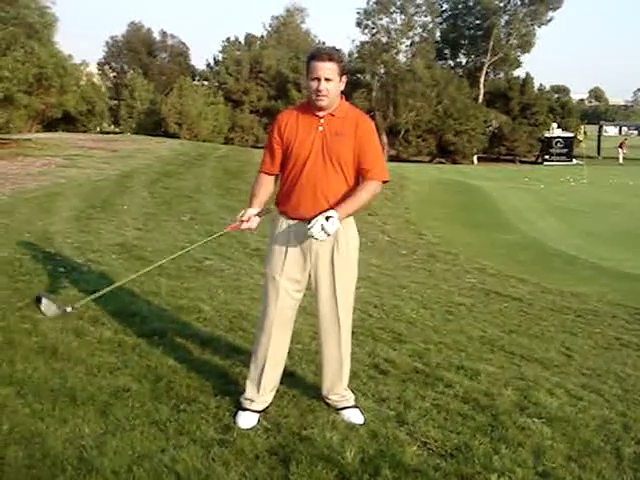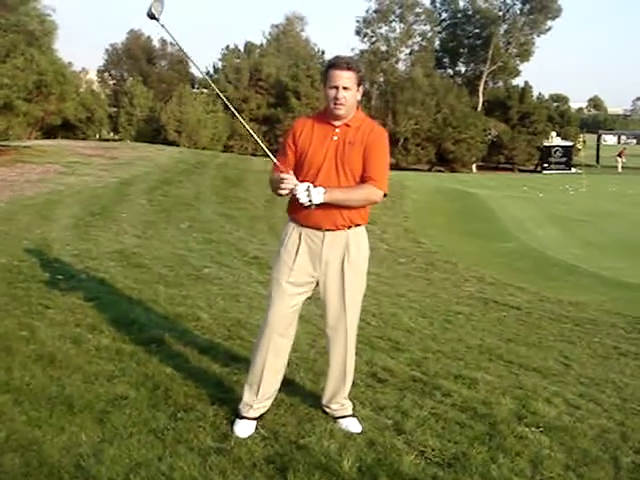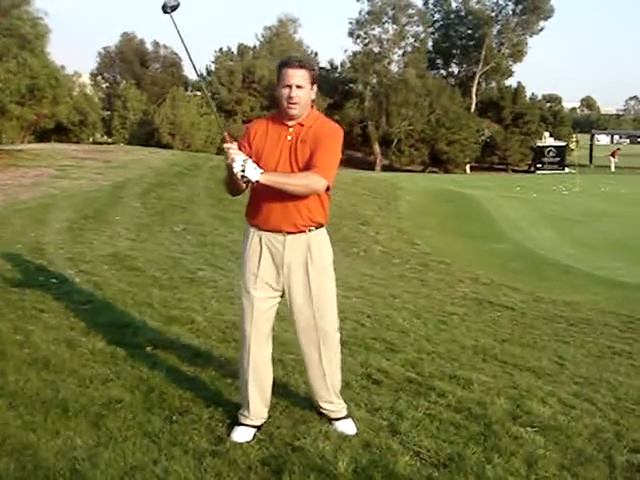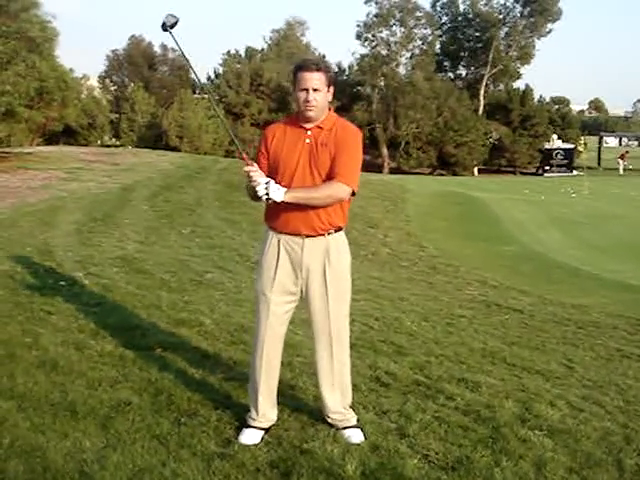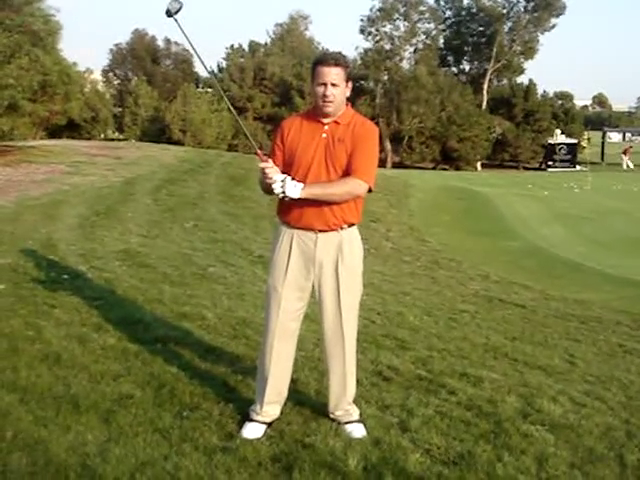
dt=0.7s
person 1, frame 1
left shoulder: (360, 123)
right shoulder: (286, 120)
left elbow: (374, 180)
right elbow: (268, 172)
left wrist: (338, 215)
right wrist: (254, 208)
left hip: (335, 235)
right hip: (288, 231)
left knee: (337, 315)
right knee: (276, 313)
left ankle: (337, 392)
right ankle: (256, 396)
person 1, frame 2
left shoulder: (374, 134)
right shoulder: (301, 127)
left elbow: (374, 191)
right elbow: (276, 181)
left wrist: (319, 193)
right wrist: (283, 184)
left hip: (348, 241)
right hip: (300, 236)
left knee: (342, 325)
right knee: (278, 319)
left ankle: (337, 401)
right ankle: (253, 403)
person 1, frame 3
left shoulder: (329, 131)
right shoulder: (256, 129)
left elbow: (316, 182)
right elbow: (234, 189)
left wrist: (260, 174)
right wrist: (234, 169)
left hip: (309, 242)
right hip: (261, 240)
left knee: (321, 326)
right knee: (254, 327)
left ankle: (331, 403)
right ankle: (252, 412)
person 1, frame 4
left shoulder: (347, 133)
right shoulder: (273, 133)
left elbow: (341, 189)
right elbow: (257, 192)
left wrist: (283, 193)
right wrist: (255, 184)
left hip: (328, 246)
right hip: (280, 243)
left knee: (332, 331)
right knee: (268, 328)
left ankle: (340, 412)
right ankle: (261, 414)
person 1, frame 5
left shoulder: (364, 130)
right shoulder: (290, 126)
left elbow: (358, 186)
right elbow: (269, 185)
left wrist: (298, 189)
right wrist: (271, 179)
left hip: (340, 242)
right hip: (292, 238)
left knee: (341, 327)
right knee: (279, 322)
left ankle: (343, 407)
right ankle: (265, 408)
